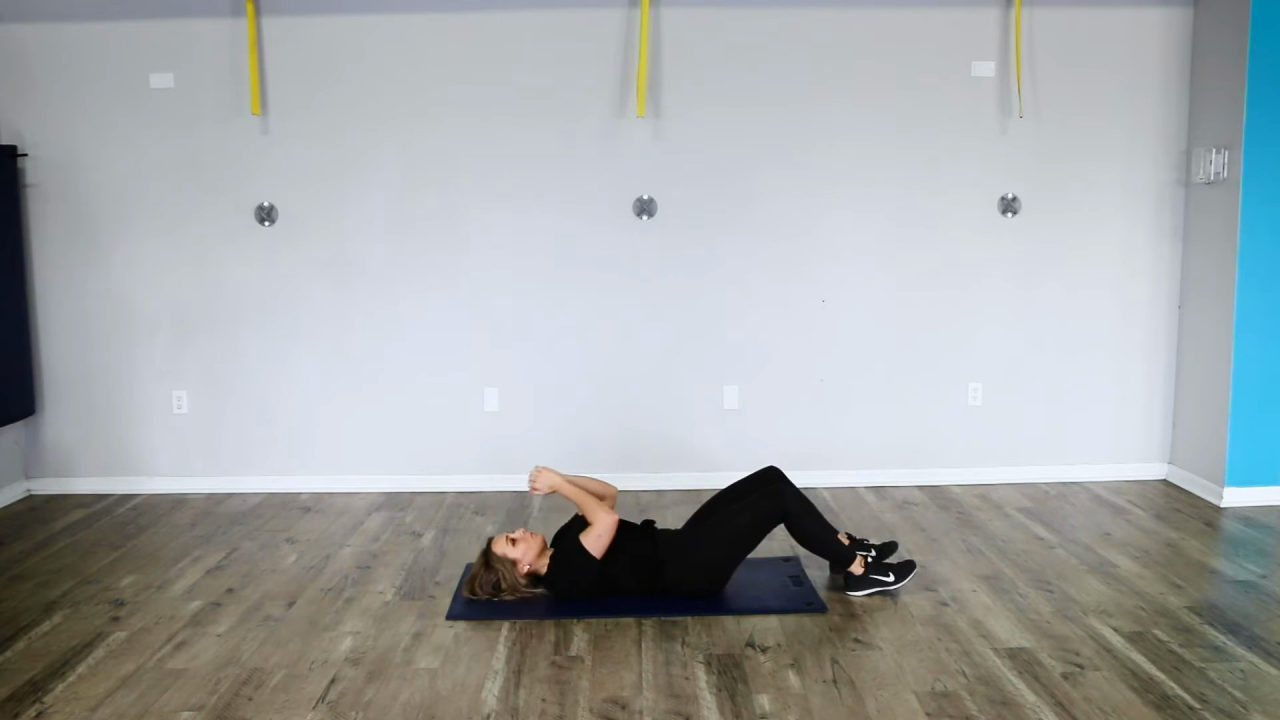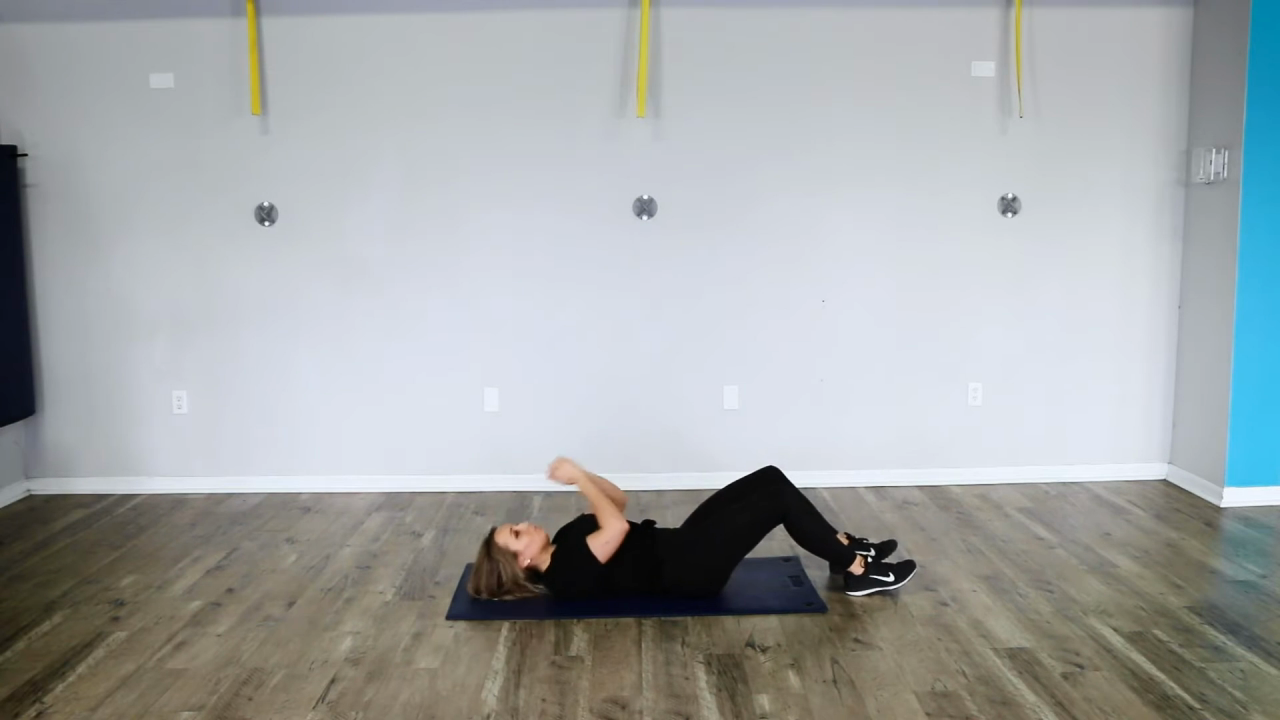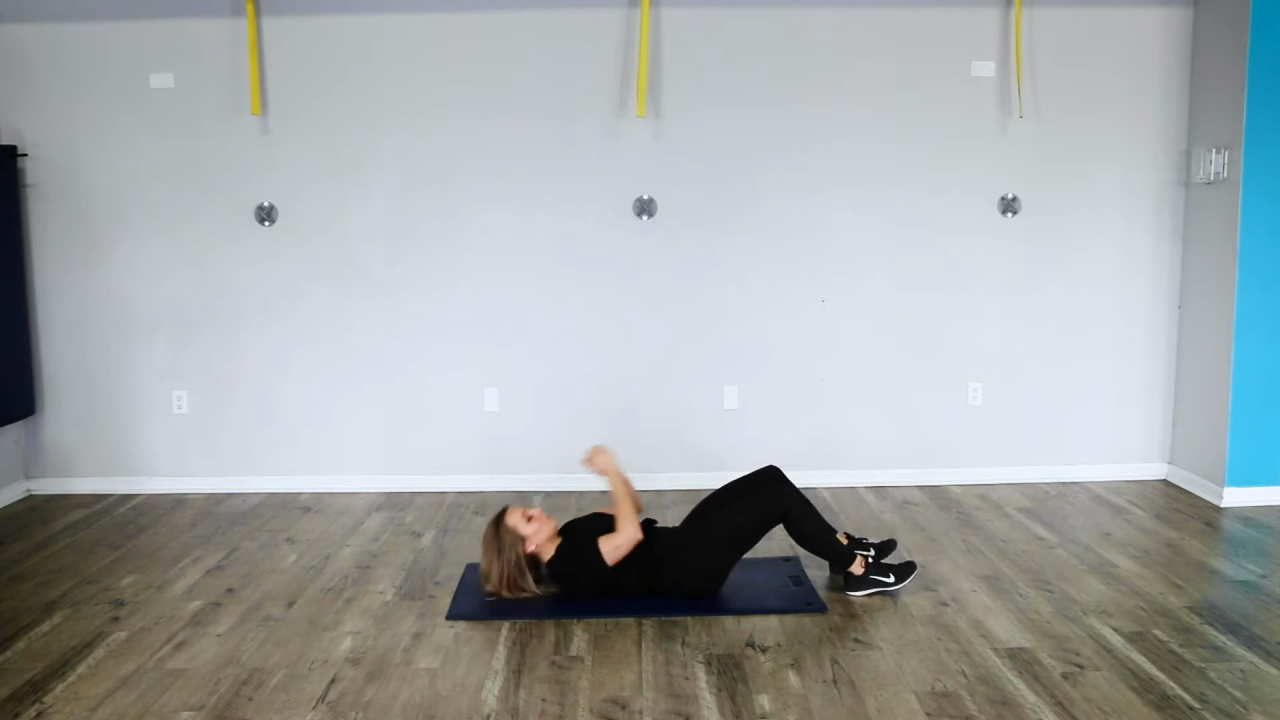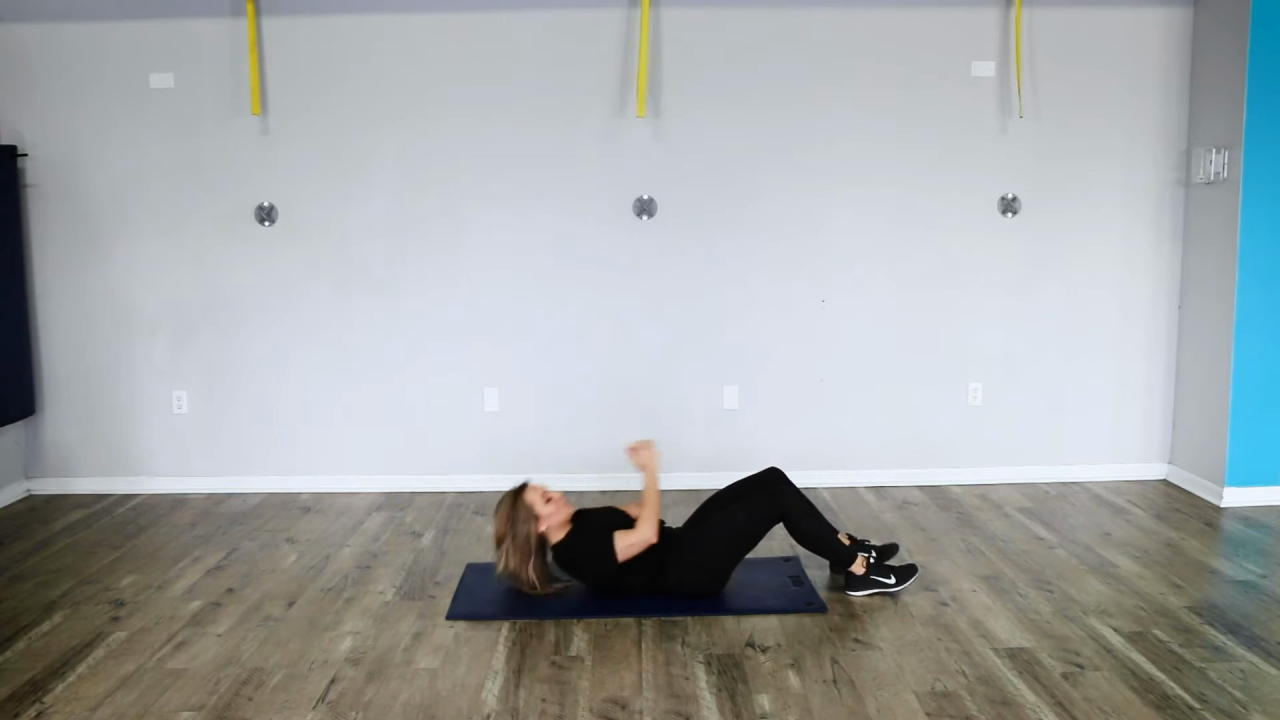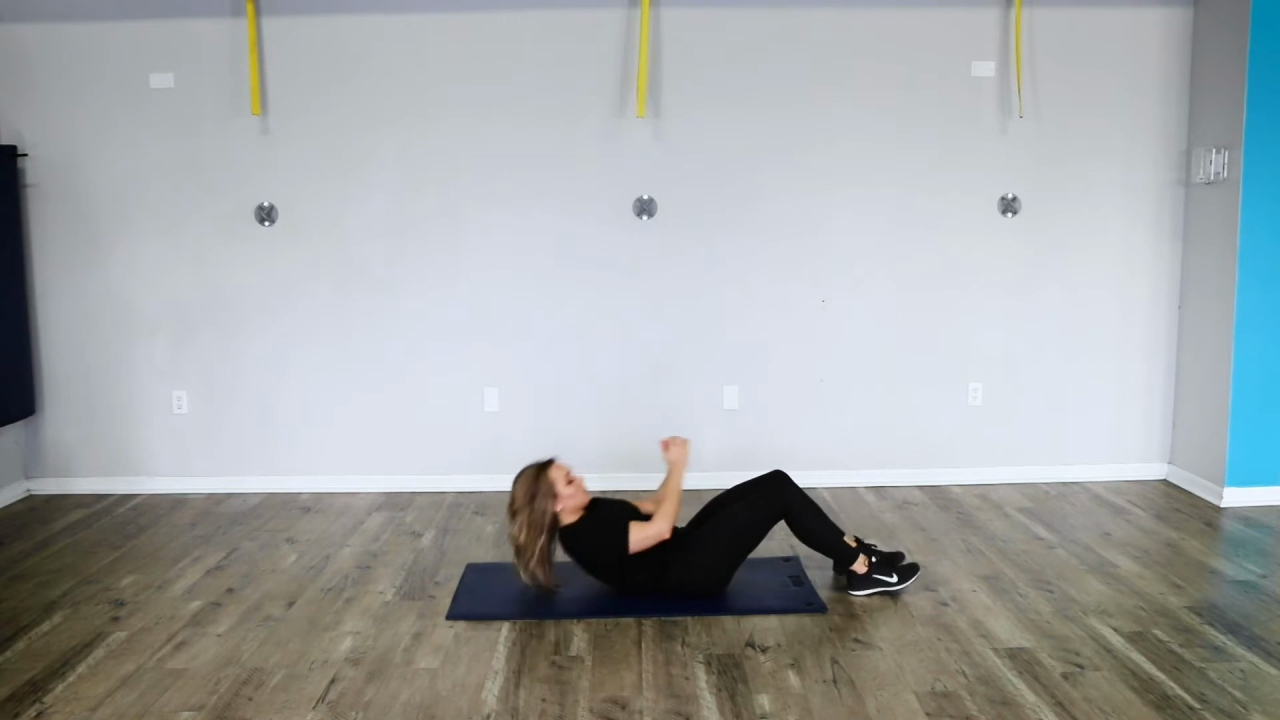
dt=0.1s
person 1, frame 1
left shoulder: (561, 544)
right shoulder: (566, 575)
left elbow: (609, 495)
right elbow: (606, 519)
left wrist: (560, 479)
right wrist: (559, 485)
left hip: (677, 546)
right hip: (689, 571)
left knee: (771, 479)
right knee: (780, 499)
left ankle: (847, 547)
right ankle: (859, 573)
person 1, frame 2
left shoulder: (562, 543)
right shoulder: (566, 572)
left elbow: (615, 508)
right elbow: (617, 527)
left wrist: (580, 480)
right wrist: (582, 479)
left hip: (675, 547)
right hip: (686, 570)
left knee: (771, 479)
right knee: (779, 499)
left ankle: (846, 547)
right ankle: (860, 572)
person 1, frame 3
left shoulder: (570, 538)
right shoulder: (571, 567)
left elbow: (631, 511)
right elbow: (632, 533)
left wrist: (612, 472)
right wrist: (611, 474)
left hip: (678, 545)
right hip: (688, 569)
left knee: (770, 478)
right knee: (779, 499)
left ankle: (845, 547)
right ankle: (859, 571)
person 1, frame 4
left shoulder: (577, 525)
right shoulder: (576, 549)
left elbow: (638, 513)
right elbow: (646, 534)
left wrist: (648, 473)
right wrist: (649, 472)
left hip: (681, 547)
right hip: (688, 571)
left knee: (772, 479)
right knee: (778, 498)
left ankle: (847, 547)
right ankle: (861, 572)
person 1, frame 5
left shoulder: (588, 516)
right shoulder: (586, 538)
left elbow: (651, 509)
right elbow: (661, 529)
left wrist: (673, 467)
right wrist: (676, 469)
left hip: (687, 546)
right hip: (691, 571)
left knee: (776, 481)
right knee: (780, 497)
left ankle: (850, 548)
right ankle: (862, 571)
